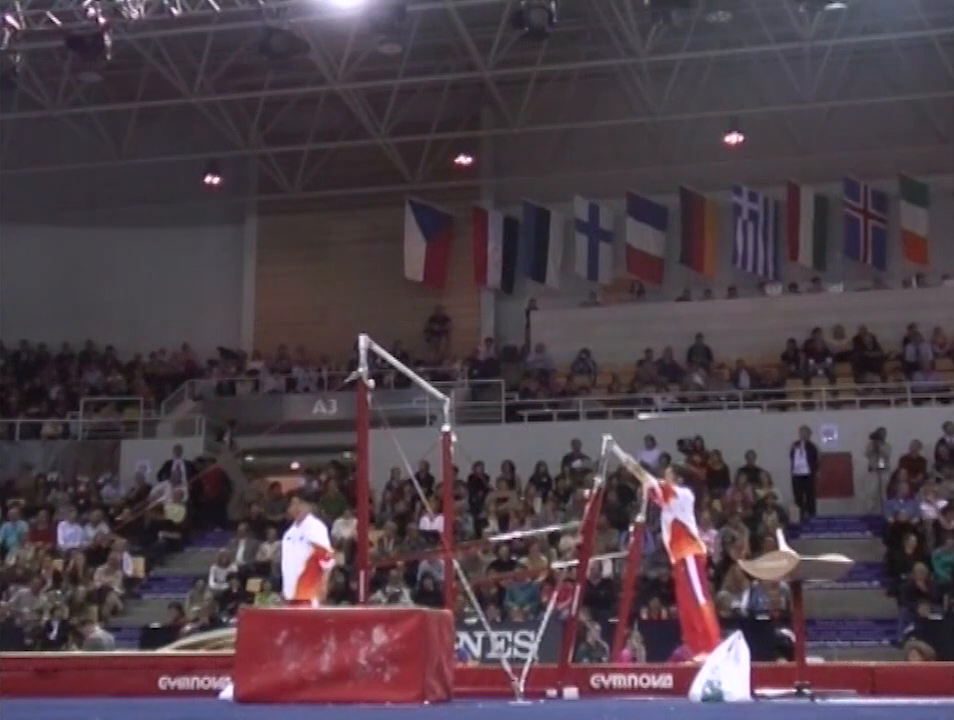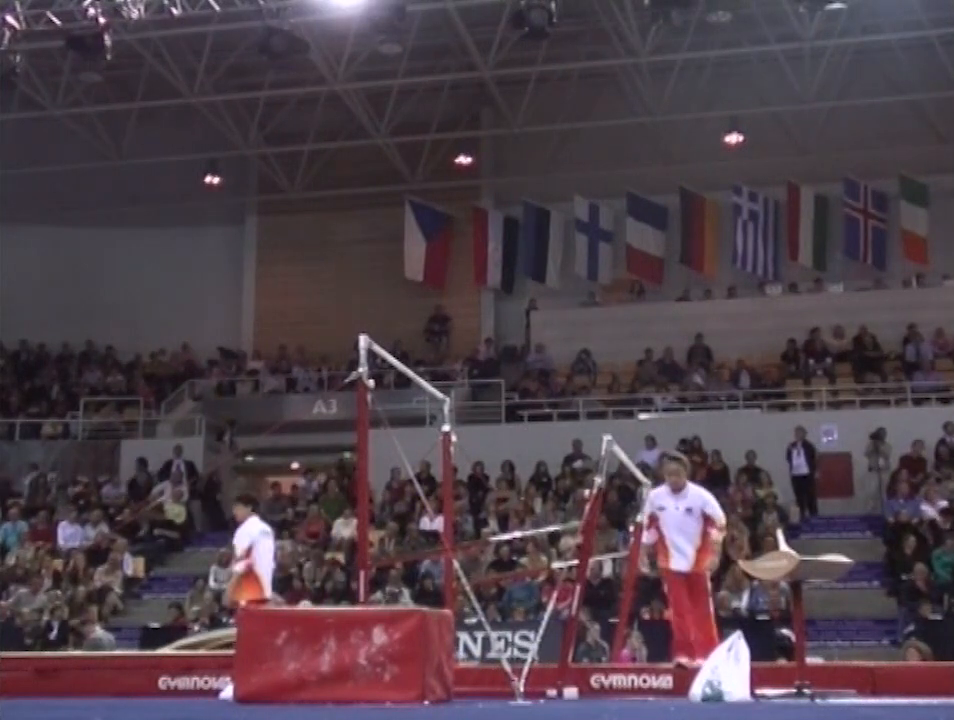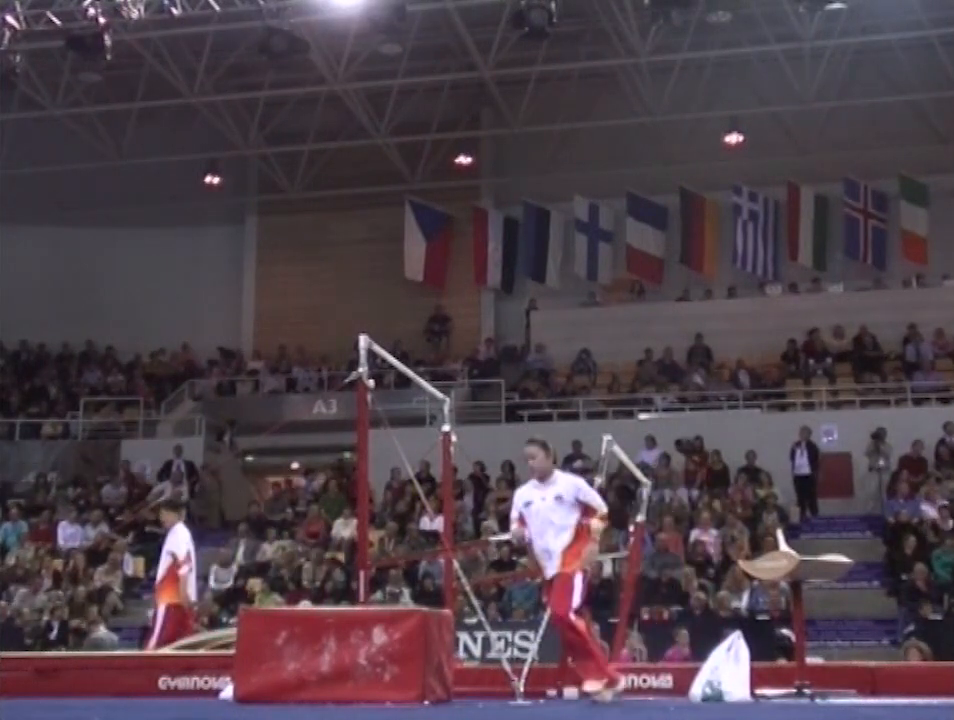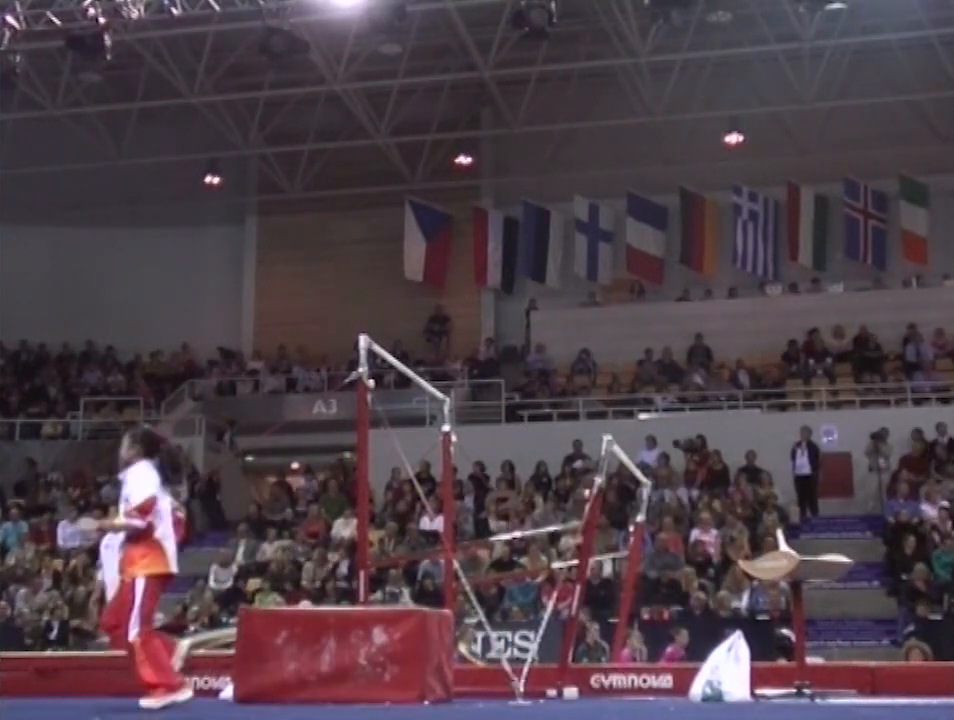
dt=1s
person 1, frame 1
left shoulder: (682, 494)
right shoulder: (670, 496)
left elbow: (659, 489)
right elbow: (654, 489)
left wrist: (637, 470)
right wrist: (637, 471)
left hip: (689, 553)
right hip: (679, 556)
left knee: (697, 600)
right knee: (685, 604)
left ankle: (711, 647)
right ankle: (696, 649)
person 1, frame 2
left shoulder: (701, 496)
right shoulder: (655, 496)
left elbow: (718, 524)
right elbow: (649, 525)
left wrist: (715, 553)
right wrist: (643, 554)
left hip: (697, 561)
right hip: (669, 562)
left knee: (701, 609)
right knee: (678, 608)
left ankle: (705, 652)
right ankle: (684, 653)
person 1, frame 3
left shoulder: (573, 484)
right shoulder: (522, 494)
left elbow: (599, 511)
right elbow: (516, 527)
left wrist: (593, 542)
right wrist: (518, 536)
left hip: (573, 562)
right hip: (548, 566)
left knee: (564, 613)
right knee: (568, 623)
left ankle: (596, 674)
right ankle: (608, 677)
person 1, frame 4
left shoulder: (137, 476)
right shoulder: (153, 477)
left elbow: (141, 517)
right elbow: (175, 521)
left wrist: (106, 526)
left hip: (145, 564)
right hip: (158, 561)
left knee: (135, 629)
right knee: (116, 620)
left ankle: (169, 686)
right ankle: (167, 651)
